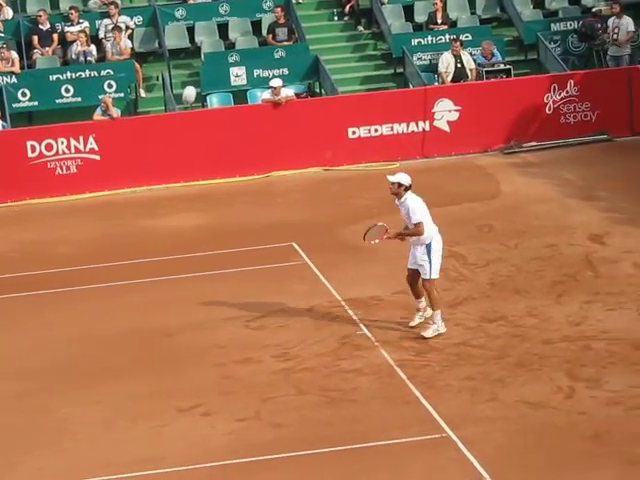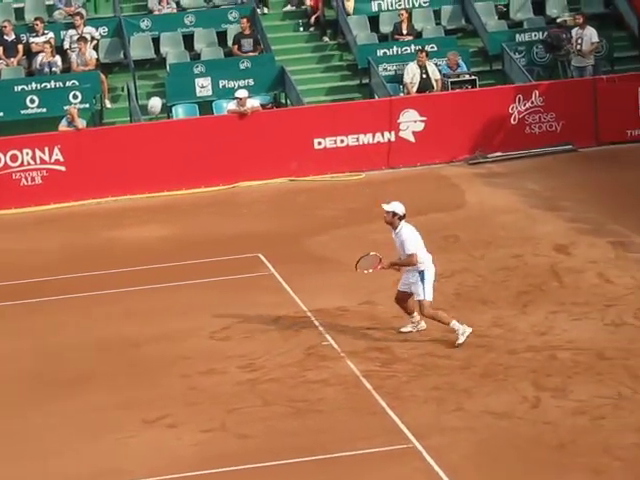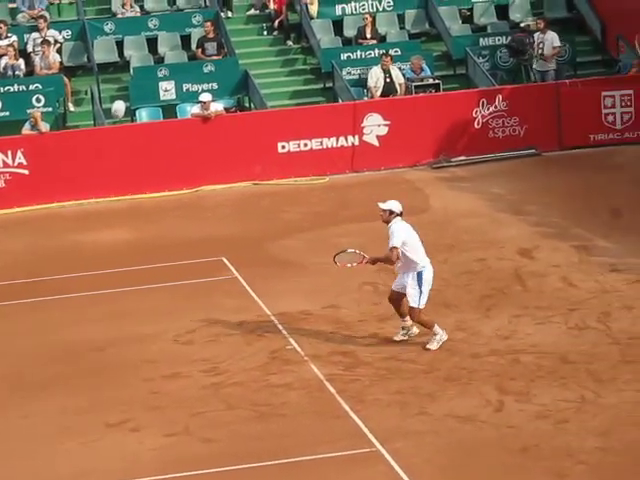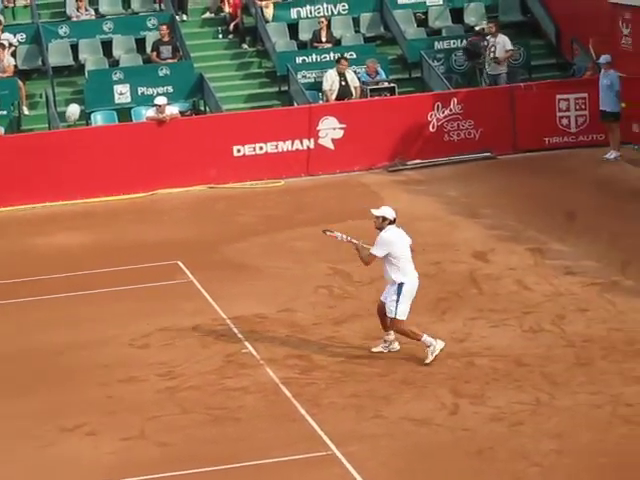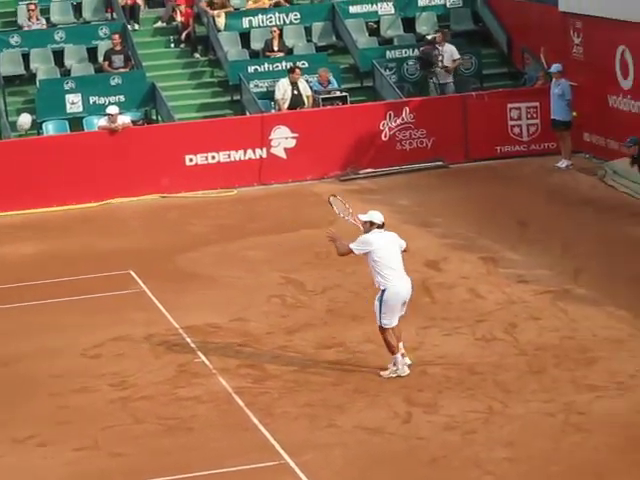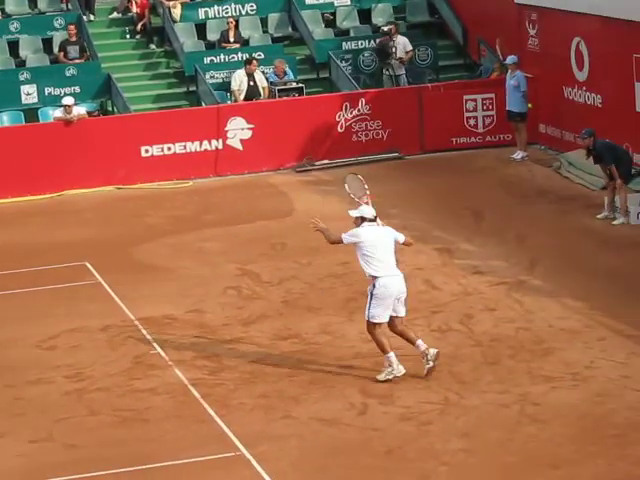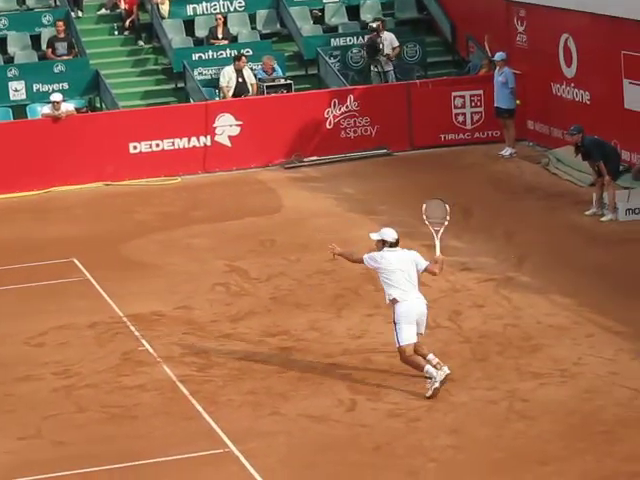
dt=0.2s
person 1, frame 1
left shoulder: (412, 202)
right shoulder: (403, 201)
left elbow: (420, 230)
left wrist: (399, 233)
right wrist: (403, 232)
left hip: (429, 245)
right hip: (418, 245)
left knee: (428, 285)
right knee: (411, 280)
left ankle: (438, 324)
right ankle: (422, 310)
person 1, frame 2
left shoulder: (406, 232)
right shoulder: (397, 230)
left elbow: (412, 261)
left wrist: (392, 264)
right wrist: (398, 263)
left hip: (422, 272)
right hip: (412, 271)
left knee: (426, 311)
right knee: (400, 299)
left ankle: (460, 329)
right ankle: (416, 322)
person 1, frame 3
left shoulder: (397, 228)
right shoulder: (398, 225)
left elbow: (392, 257)
left wrist: (376, 259)
right wrist: (385, 258)
left hip: (419, 273)
right hip: (409, 271)
left knee: (415, 315)
right knee: (393, 298)
left ankle: (438, 334)
right ankle: (408, 328)
person 1, frame 4
left shoulder: (385, 237)
right shoulder: (397, 232)
left elbow: (367, 261)
right elbow: (411, 248)
left wrist: (359, 248)
left hip: (403, 284)
right hip: (399, 281)
left knee: (397, 326)
right knee: (381, 310)
left ankle: (432, 343)
right ankle: (389, 342)
person 1, frame 5
left shoulder: (368, 239)
right shoulder: (392, 236)
left elbow: (341, 252)
right elbow: (405, 248)
left wrist: (336, 238)
left hip: (390, 289)
right hip: (405, 285)
left knee: (385, 330)
right knee: (392, 323)
left ankle: (399, 366)
right ankle: (402, 356)
person 1, frame 6
left shoulder: (359, 233)
right shoulder: (387, 230)
left elbow: (332, 240)
right elbow: (409, 242)
left wrist: (323, 229)
left hip: (382, 285)
right hip: (398, 281)
left knee: (373, 328)
right knee: (396, 327)
left ankle: (393, 366)
right ankle: (427, 352)
person 1, frame 7
left shoulder: (379, 258)
right shoulder: (411, 255)
left elbow: (354, 258)
right elbow: (435, 271)
left wrist: (340, 252)
right wrist: (439, 261)
left hip: (404, 308)
right hip: (420, 304)
left knee: (407, 357)
right knee: (413, 346)
left ankle: (435, 375)
right ankle: (440, 368)
